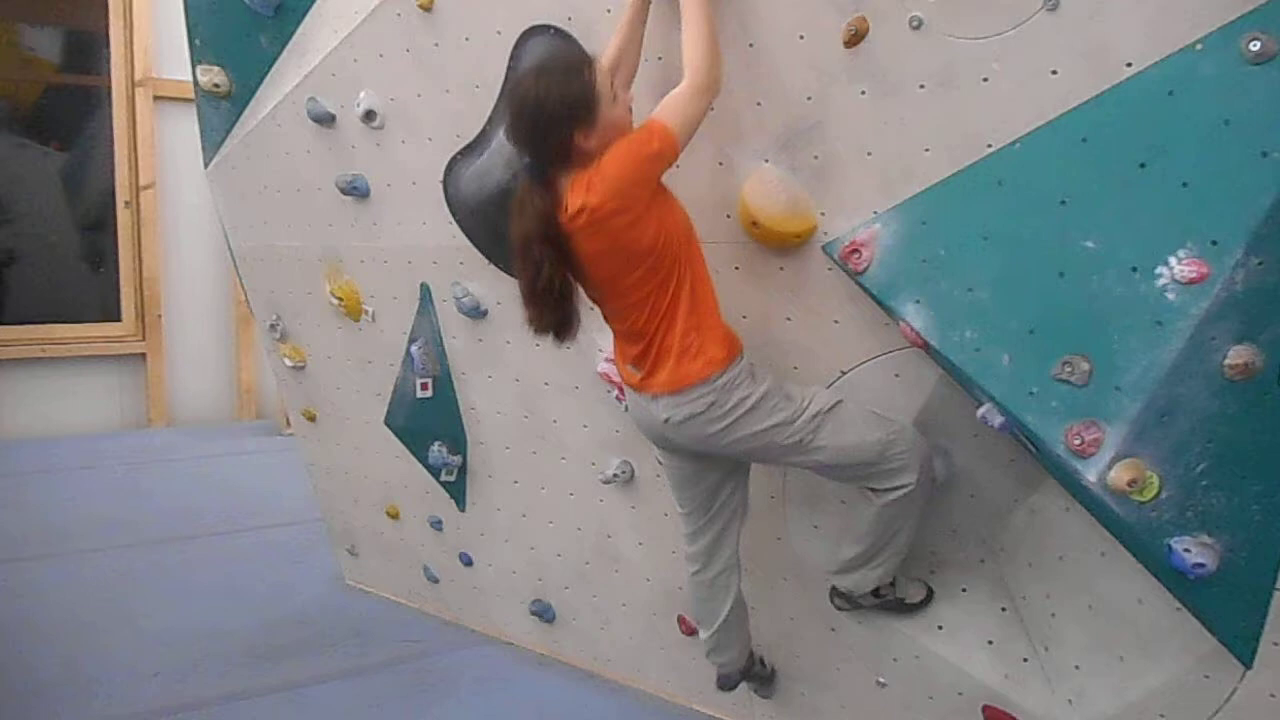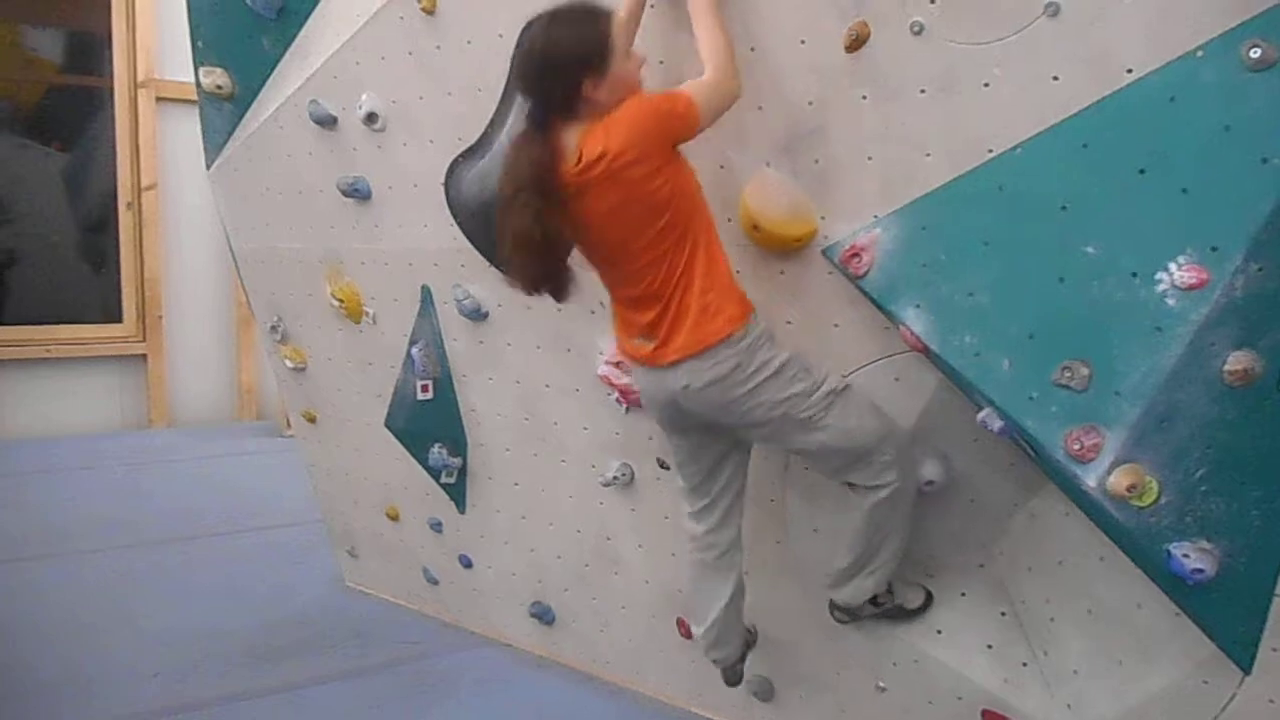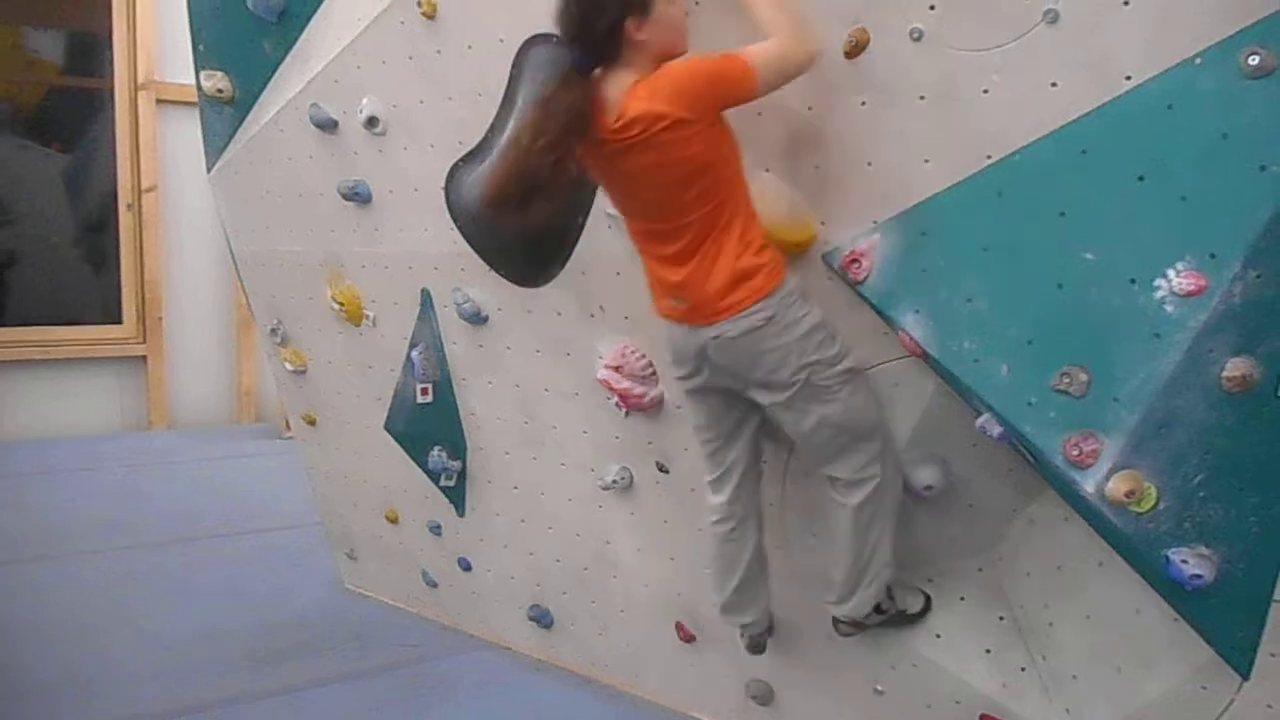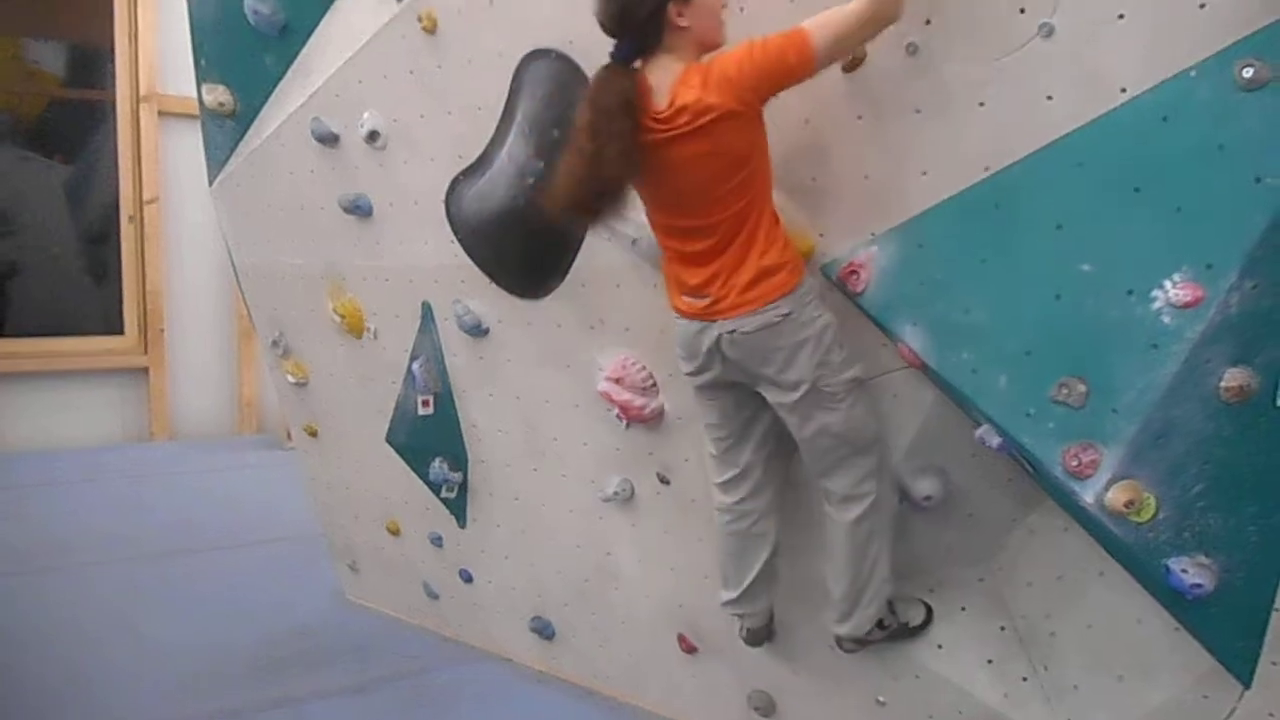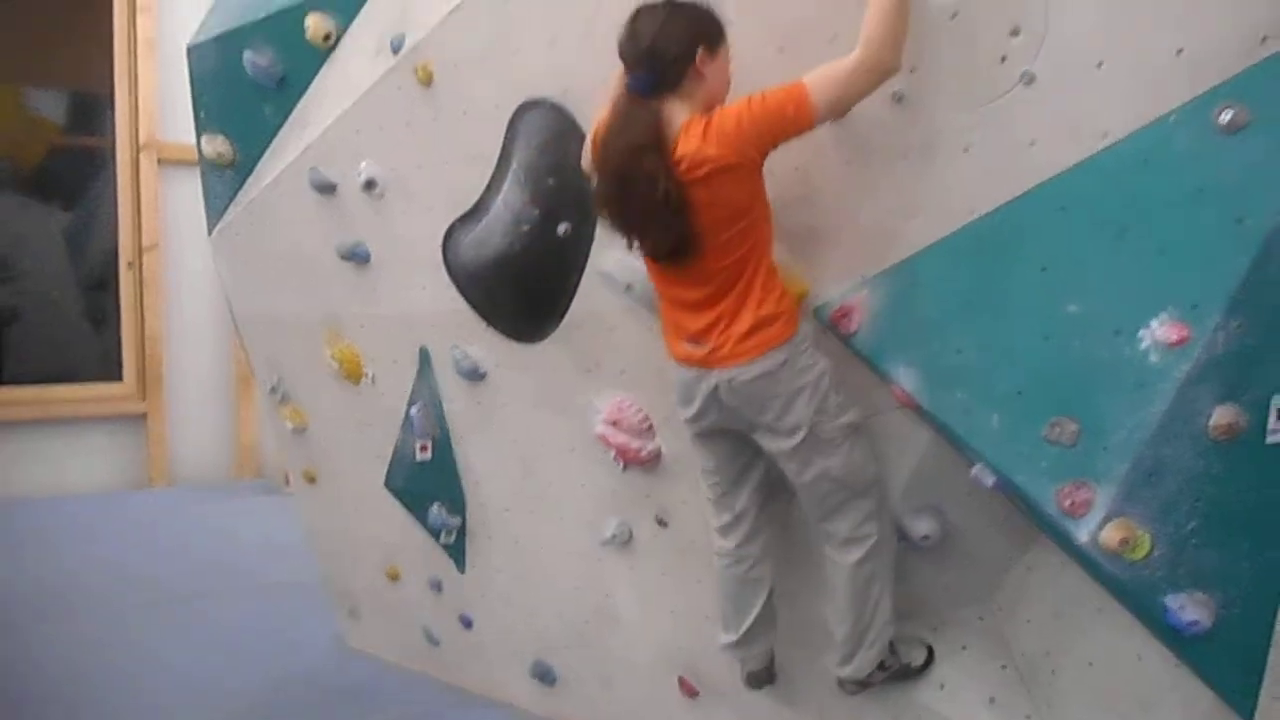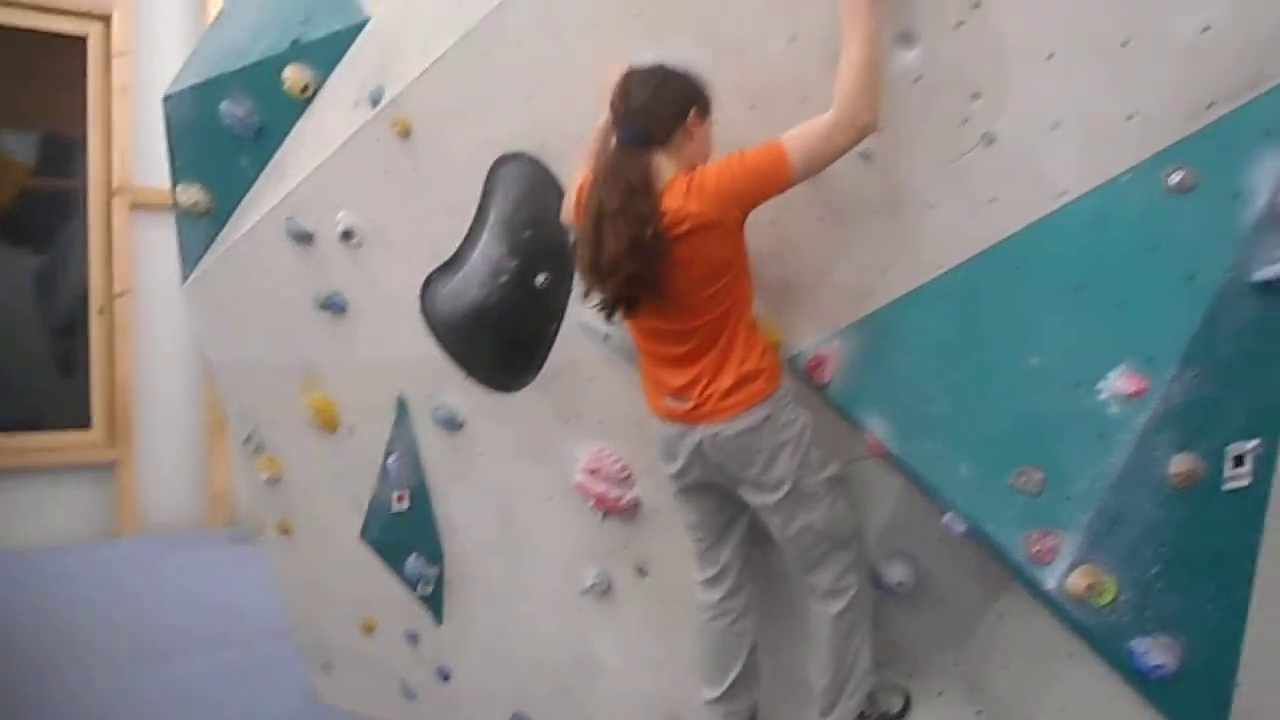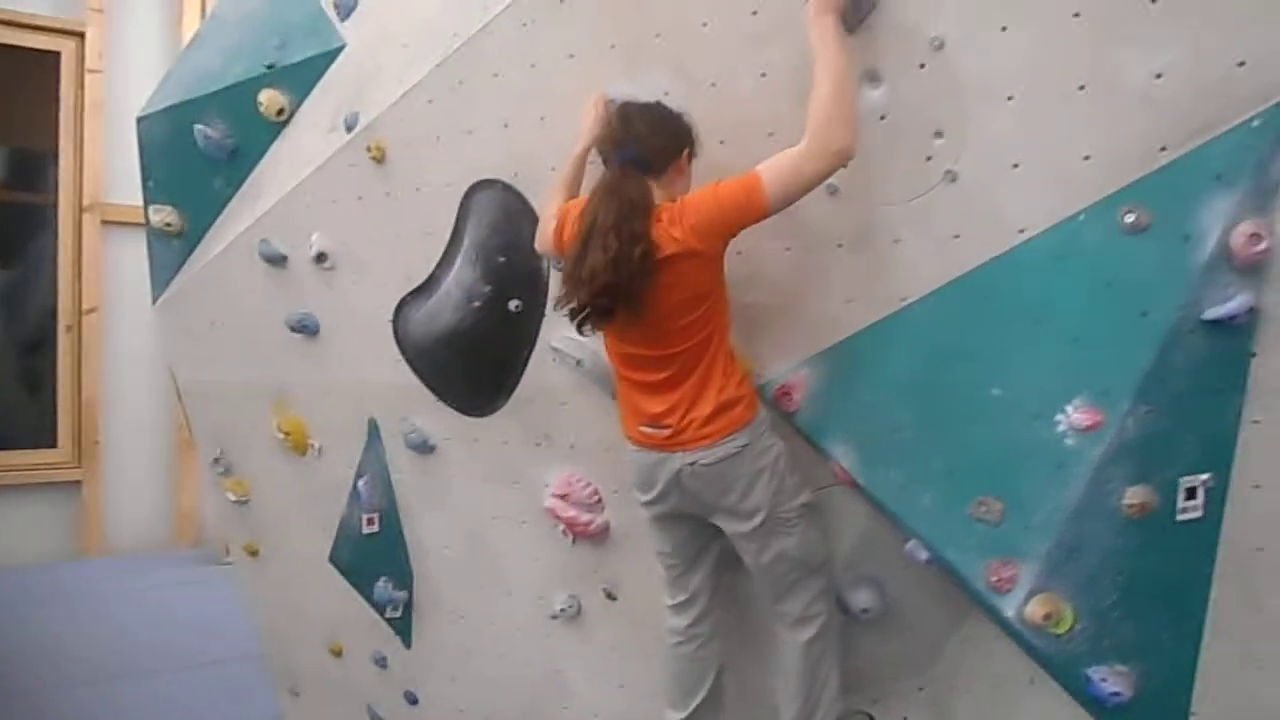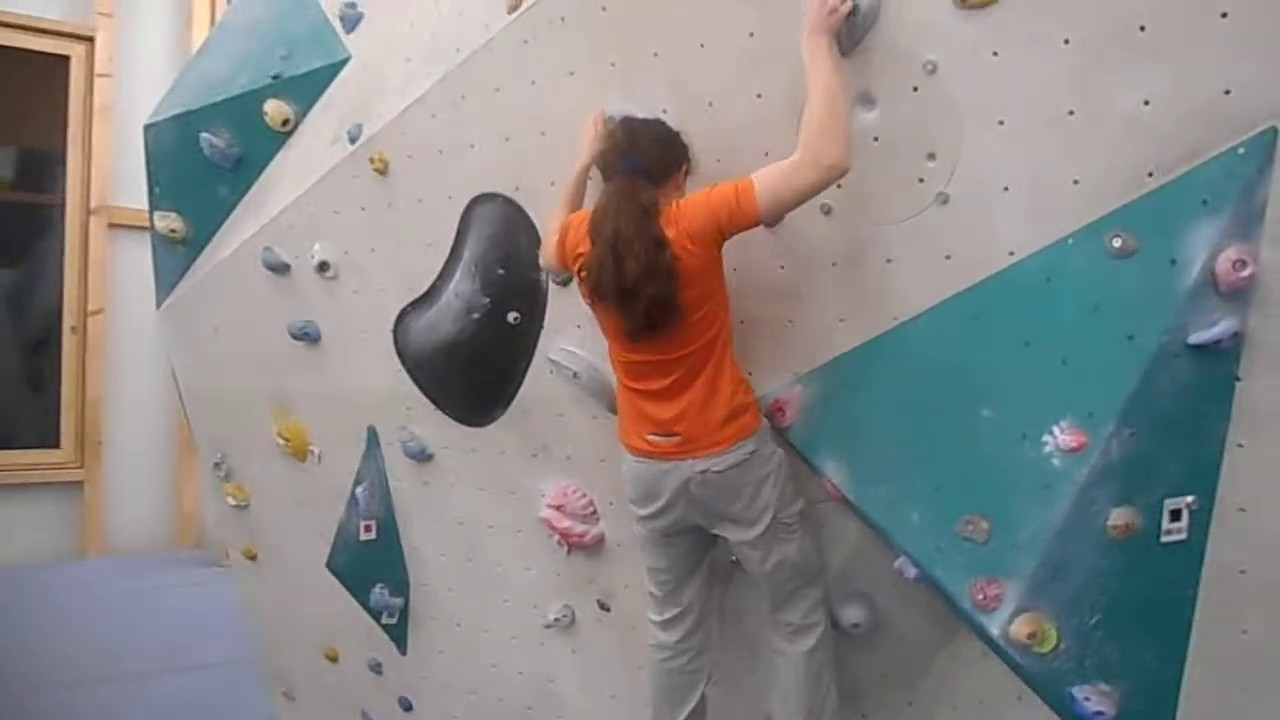
dt=0.2s
person 1, frame 1
left shoulder: (548, 195)
right shoulder: (613, 180)
left elbow: (604, 82)
right elbow: (700, 82)
left hip: (656, 405)
right hip: (714, 393)
left knee: (708, 538)
right knee: (903, 458)
left ankle: (729, 661)
right ankle: (862, 581)
person 1, frame 2
left shoulder: (549, 154)
right shoulder: (633, 127)
left elbow: (604, 64)
right elbow: (721, 76)
left hip: (661, 377)
right hip: (727, 357)
left knee: (711, 515)
right knee: (880, 457)
left ankle: (725, 647)
right ankle: (860, 591)
person 1, frame 3
left shoulder: (583, 112)
right shoulder: (682, 89)
left hip: (688, 334)
right hip: (761, 317)
left knee: (729, 482)
right knee: (859, 460)
left ankle: (747, 617)
right ankle: (861, 602)
person 1, frame 4
left shoulder: (611, 96)
right shoulder: (728, 82)
left hip: (695, 330)
right hip: (772, 317)
left knee: (738, 479)
right knee: (852, 473)
left ankle: (748, 612)
right ankle: (862, 617)
person 1, frame 5
left shoulder: (620, 144)
right shoulder: (731, 135)
right elbow: (875, 59)
left wrist: (635, 70)
left hip: (695, 381)
right hip: (770, 367)
left knee: (734, 520)
right knee: (852, 515)
left ankle: (750, 658)
right ankle: (864, 659)
person 1, frame 6
left shoulder: (603, 206)
right shoulder: (713, 193)
right elbow: (852, 116)
left wrist: (611, 124)
left hip: (678, 437)
right hip: (752, 424)
left knee: (718, 572)
right knee: (833, 568)
person 1, frame 7
left shoulder: (584, 227)
right shoulder: (698, 220)
left elbow: (546, 235)
right elbow: (831, 146)
left wrist: (584, 146)
left hip: (651, 461)
right hip: (729, 451)
left knee: (686, 602)
right knee: (802, 601)
person 1, frame 8
left shoulder: (584, 240)
right shoulder: (696, 222)
left elbow: (555, 249)
right elbow: (825, 160)
left wrist: (583, 162)
left hip: (649, 468)
right hip: (730, 458)
left knee: (673, 613)
right knee: (798, 611)
